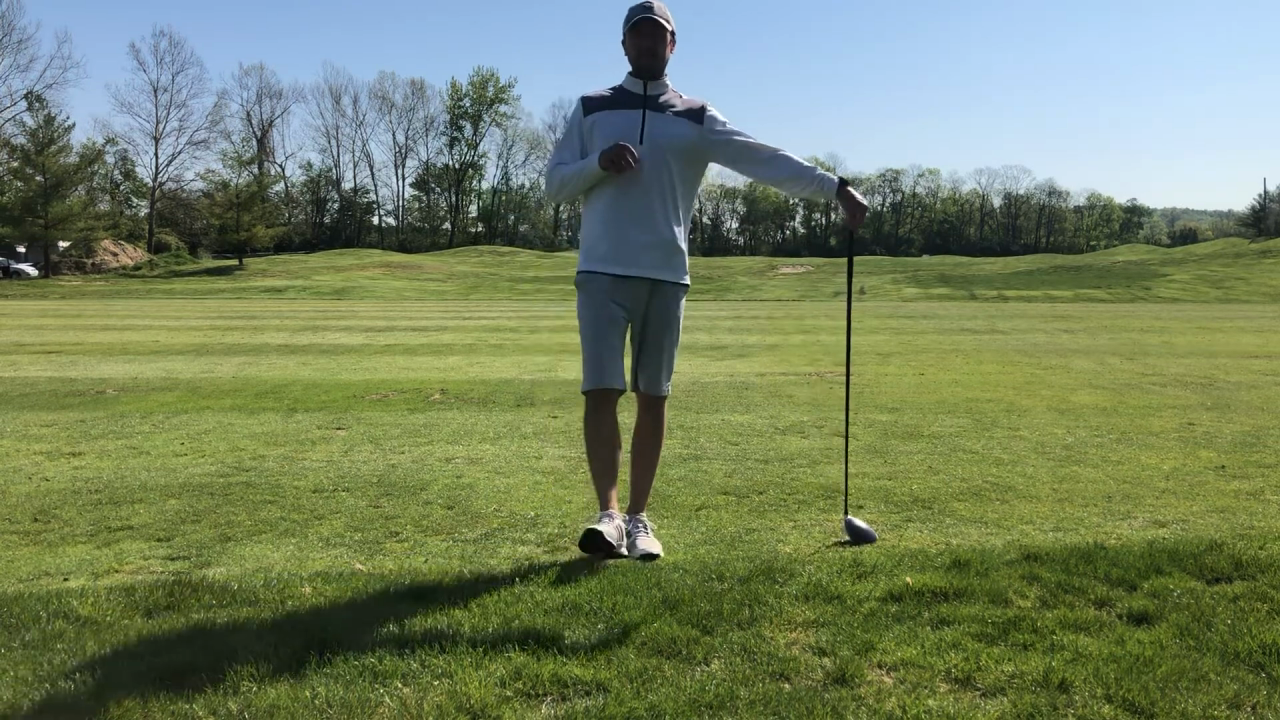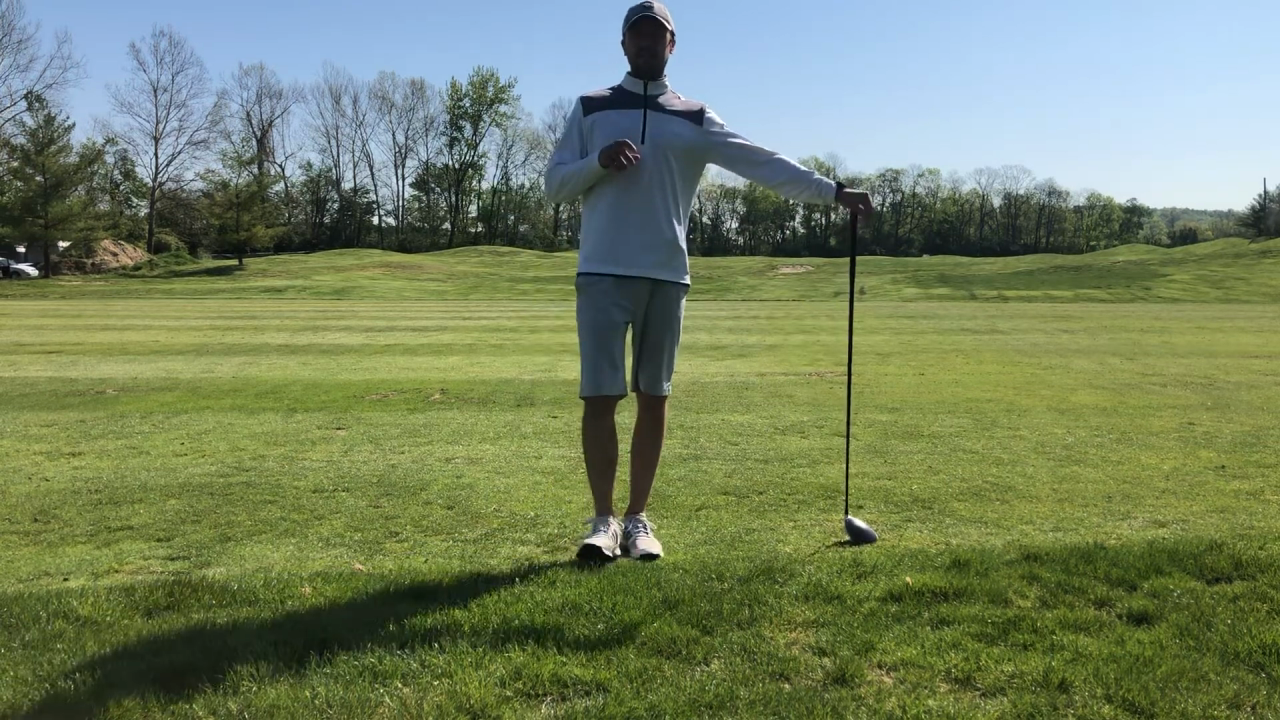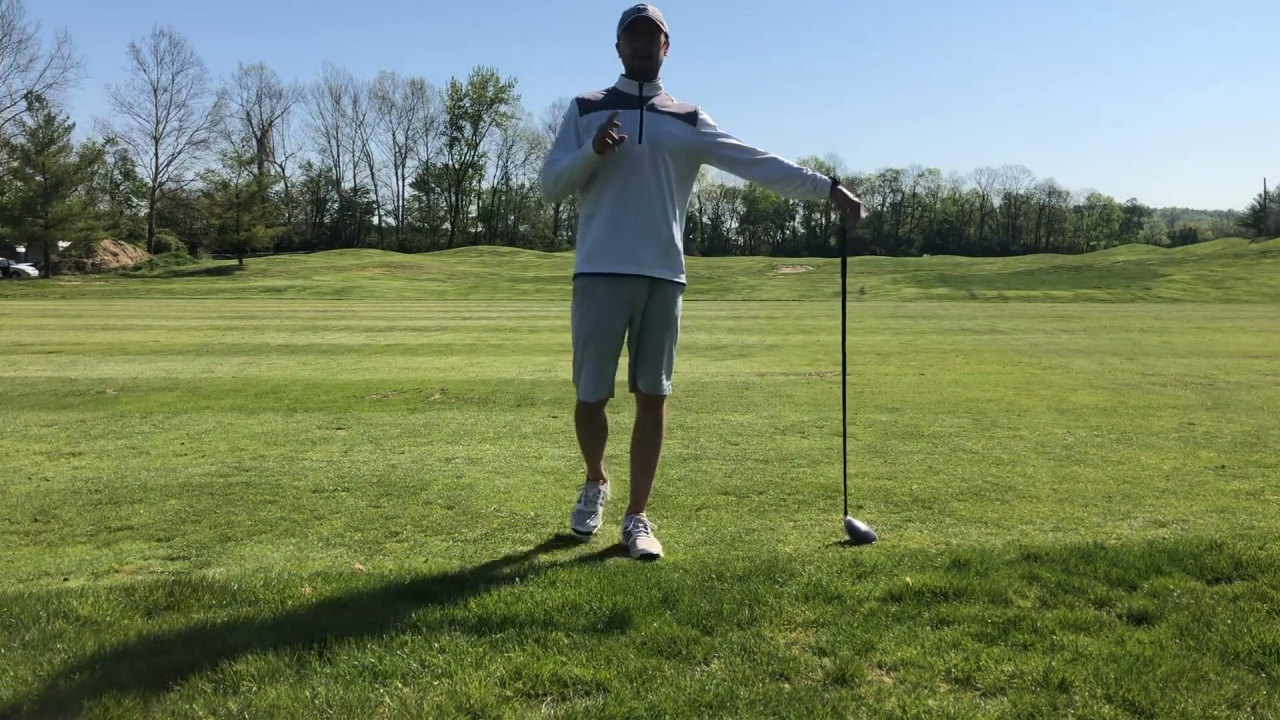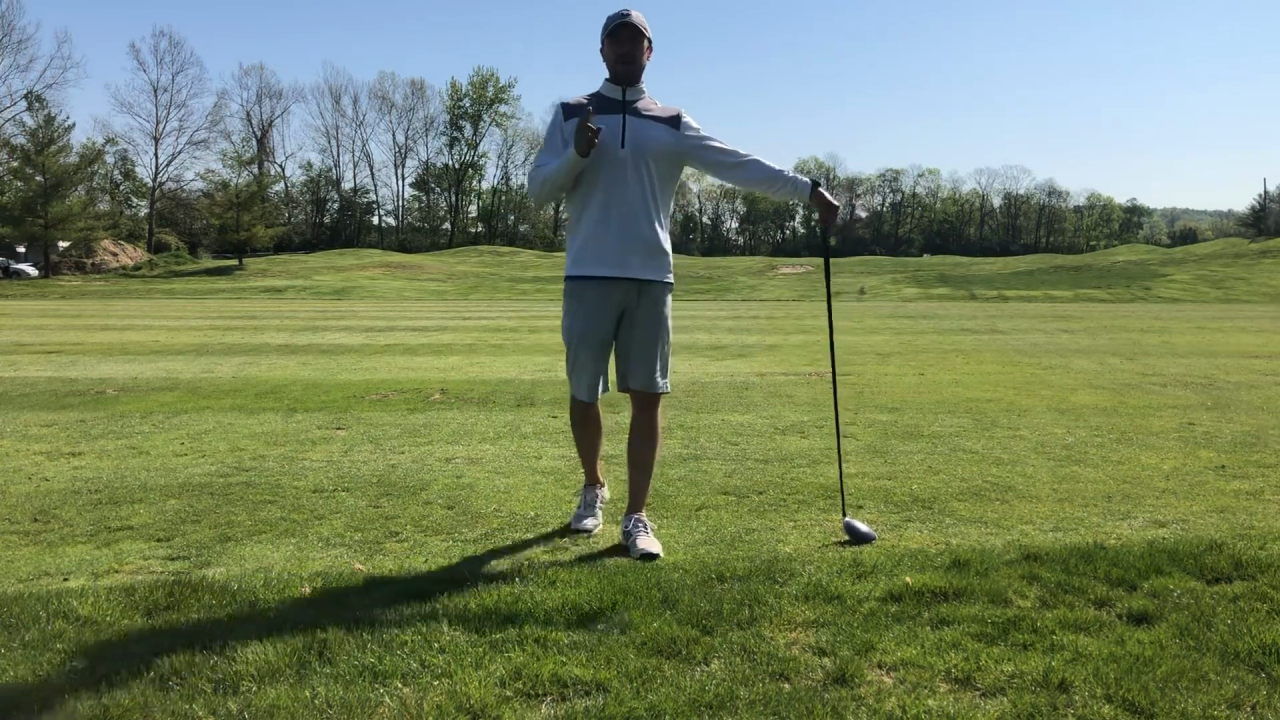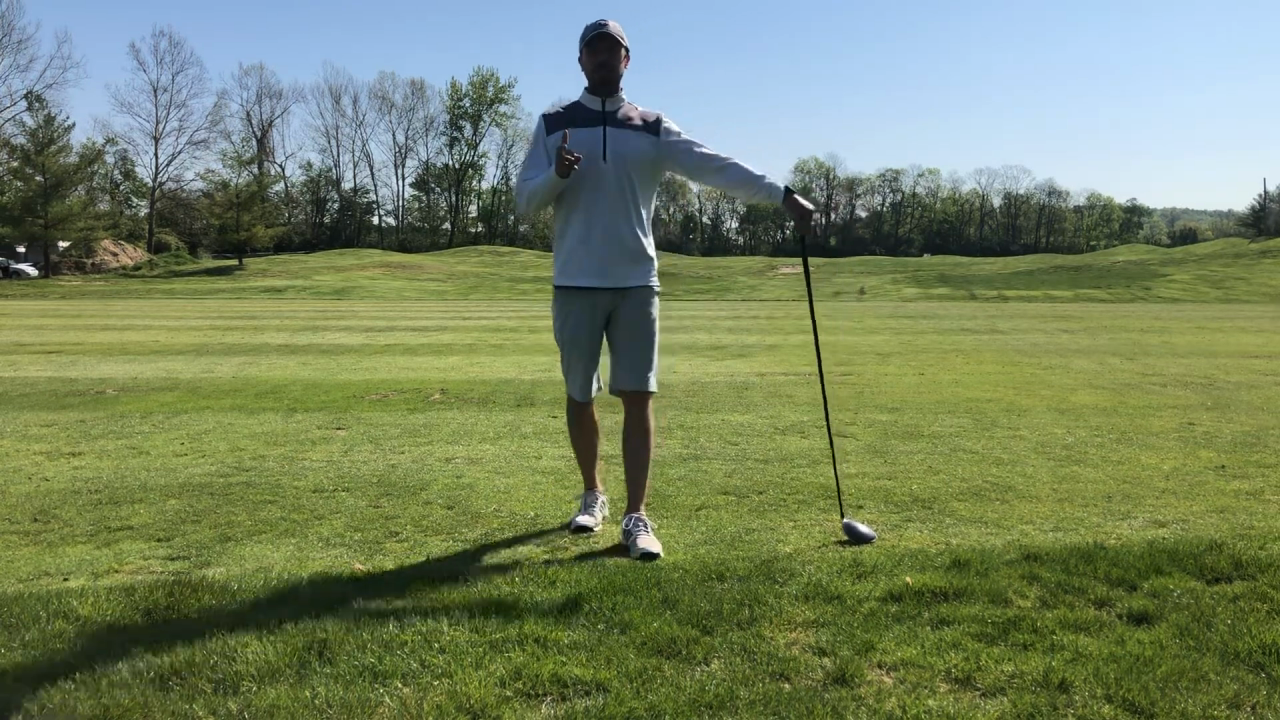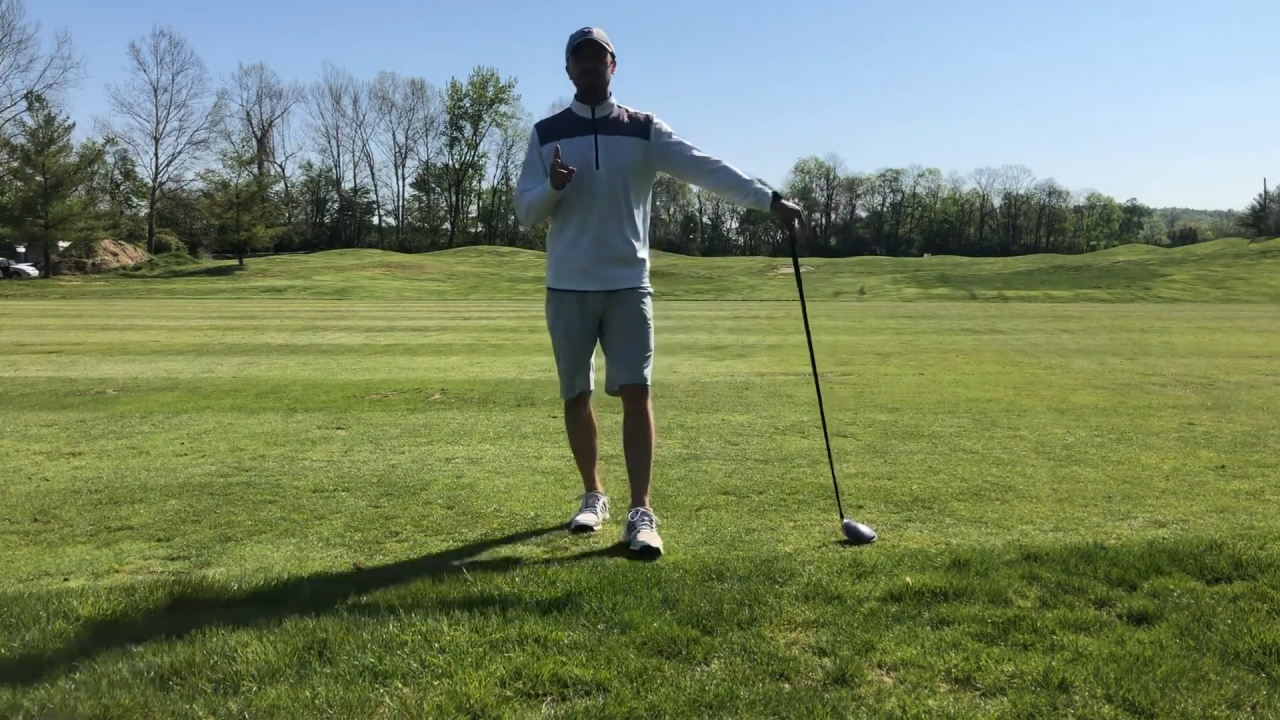
dt=0.3s
person 1, frame 1
left shoulder: (697, 118)
right shoulder: (591, 108)
left elbow: (767, 160)
right elbow: (555, 184)
left wrist: (836, 187)
right wrist: (599, 162)
left hip: (666, 275)
right hip: (603, 272)
left knee: (653, 398)
right knee: (601, 391)
left ankle: (638, 517)
right ankle: (609, 516)
person 1, frame 2
left shoulder: (694, 118)
right shoulder: (589, 108)
left elbow: (765, 163)
right elbow: (554, 184)
left wrist: (834, 190)
right wrist: (598, 162)
left hip: (666, 275)
right hip: (603, 273)
left knee: (653, 399)
right knee: (600, 397)
left ankle: (637, 517)
right ankle: (605, 520)
person 1, frame 3
left shoulder: (688, 120)
right shoulder: (585, 110)
left elbow: (757, 162)
right elbow: (551, 185)
left wrist: (827, 187)
right wrist: (593, 150)
left hip: (663, 275)
right hip: (600, 272)
left knee: (653, 397)
right knee: (591, 394)
left ankle: (637, 517)
right ankle: (595, 483)
person 1, frame 4
left shoulder: (672, 123)
right shoulder: (571, 114)
left elbow: (739, 164)
right elbow: (538, 190)
left wrist: (807, 188)
right wrist: (577, 154)
left hip: (651, 276)
right hip: (589, 275)
left knee: (647, 397)
right knee: (583, 394)
left ankle: (636, 517)
right ankle: (593, 485)
person 1, frame 5
left shoulder: (653, 128)
right shoulder: (553, 124)
left elbow: (716, 167)
right elbow: (525, 201)
left wrist: (781, 194)
right wrist: (557, 174)
left hip: (636, 282)
right hip: (575, 283)
left knee: (638, 396)
right knee: (580, 396)
left ankle: (636, 517)
right ankle: (593, 495)
person 1, frame 6
left shoulder: (644, 128)
right shoulder: (546, 133)
left elbow: (707, 168)
right elbow: (524, 210)
left wrist: (770, 198)
right wrist: (552, 186)
left hip: (628, 283)
right hip: (568, 286)
left knee: (636, 392)
right knee: (576, 395)
left ankle: (640, 514)
right ankle: (593, 495)
